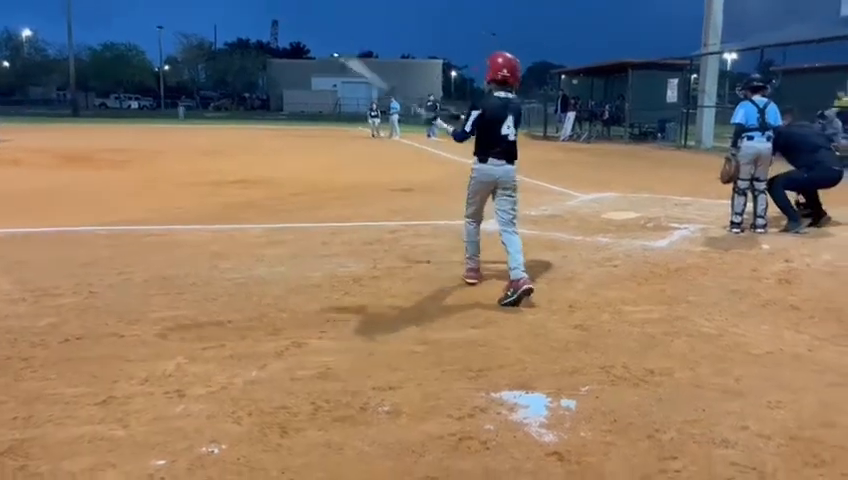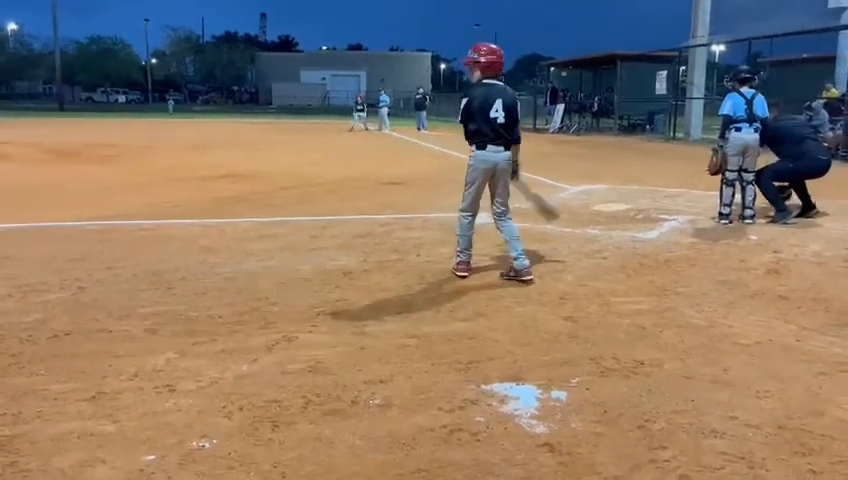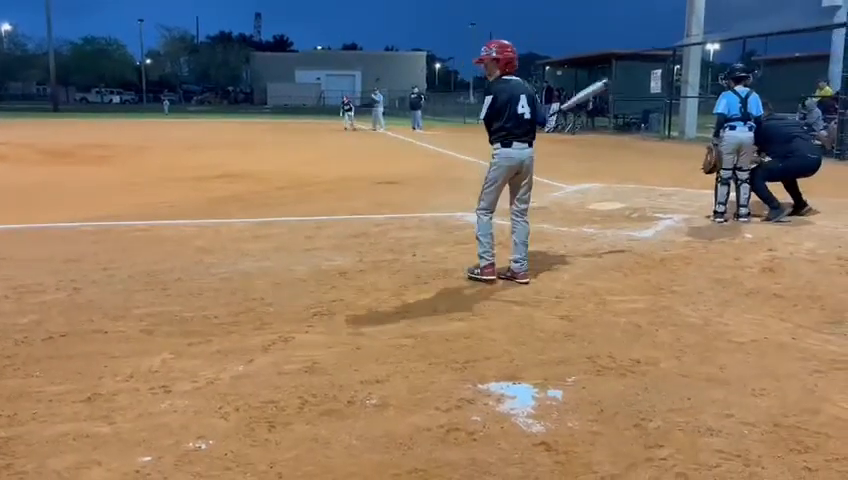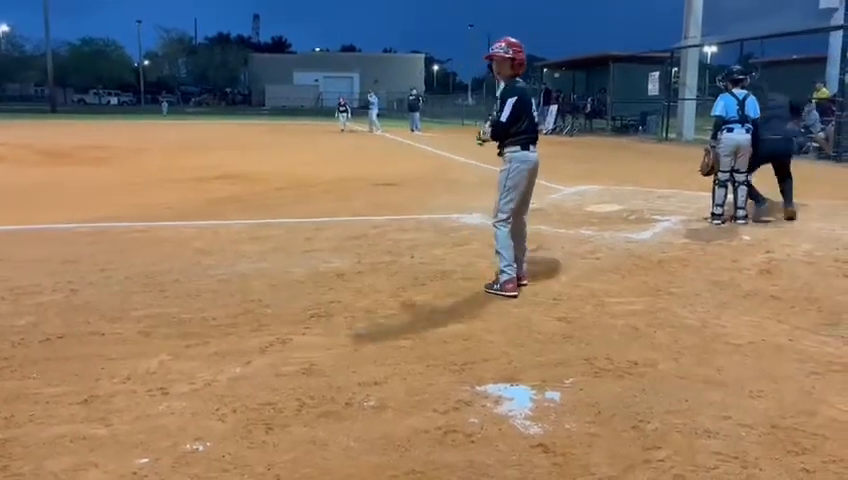
dt=0.4s
person 1, frame 1
left shoulder: (485, 104)
right shoulder: (515, 104)
left elbow: (461, 135)
left wrist: (440, 123)
right wrist: (461, 116)
left hip: (484, 168)
right hip: (508, 170)
left knee: (473, 220)
right knee: (508, 226)
left ankle: (473, 269)
right ankle: (519, 278)
person 1, frame 2
left shoulder: (471, 94)
right shoulder: (510, 95)
left elbow: (467, 129)
right elbow: (516, 132)
right wrist: (516, 162)
left hip: (481, 155)
right hip: (505, 156)
left knee: (468, 210)
right knee: (502, 212)
left ankle: (463, 261)
right ankle: (521, 265)
person 1, frame 3
left shoulder: (494, 89)
right shoulder: (526, 88)
left elbow: (488, 124)
right elbow: (541, 120)
left hip: (504, 153)
right hip: (527, 153)
left knee: (485, 209)
right knee: (520, 212)
left ankle: (486, 265)
right ankle: (519, 268)
person 1, frame 4
left shoulder: (511, 90)
right shoulder: (524, 90)
left elbow: (500, 130)
left wrist: (487, 134)
right wrist: (494, 128)
left hip: (516, 157)
right hip: (530, 155)
left knee: (502, 218)
right knee: (518, 216)
left ankle: (507, 280)
right ankle: (519, 271)
person 2, frame 1
left shoulder: (744, 105)
right shoulder: (771, 106)
left elbow: (739, 128)
left wrist: (733, 148)
right wrist: (773, 151)
left hip: (747, 144)
right hip: (766, 145)
left knee: (741, 184)
right knee: (761, 185)
left ankle: (736, 222)
right ankle: (760, 223)
person 2, frame 2
left shoulder: (732, 96)
right shoulder: (759, 97)
left elbow: (726, 120)
right elbow: (764, 121)
left wrist: (721, 139)
right wrist: (760, 142)
left hip: (735, 136)
right hip: (753, 136)
left knee: (729, 175)
right knee: (749, 176)
left ankle: (725, 213)
right ankle: (748, 213)
person 2, frame 3
left shoulder: (726, 95)
right shoulder: (753, 96)
left elbow: (721, 118)
right elbow: (758, 120)
left wrist: (715, 138)
right wrist: (755, 141)
left hip: (729, 134)
right hip: (748, 135)
left knee: (724, 173)
right knee: (744, 174)
left ankle: (720, 211)
right ankle: (743, 212)
person 2, frame 4
left shoulder: (724, 97)
right shoulder: (751, 98)
left elbow: (718, 121)
right elbow: (756, 123)
left wrist: (713, 140)
right wrist: (753, 142)
left hip: (727, 136)
right hip: (745, 137)
left knee: (722, 175)
right knee: (741, 176)
left ankle: (717, 213)
right ankle: (741, 214)
person 3, frame 1
left shoulder: (783, 132)
right shoulder: (810, 128)
left hip: (822, 171)
right hip: (836, 170)
left knee: (774, 184)
right knee: (803, 179)
left ankle: (795, 221)
right ankle: (819, 215)
person 3, frame 2
left shoulder: (769, 126)
right shoulder: (797, 120)
left hip: (810, 161)
right hip: (825, 160)
left knee: (762, 176)
right knee: (792, 171)
left ankle: (782, 211)
right ankle: (809, 207)
person 3, frame 3
left shoulder: (761, 125)
right shoulder: (790, 121)
left hip: (801, 159)
right hip: (815, 159)
left knee: (755, 176)
right knee: (784, 168)
left ankle: (776, 209)
right ankle: (801, 205)
person 3, frame 4
right shoulder: (783, 100)
left hip: (763, 143)
right hip: (785, 142)
right knee: (784, 175)
left ankle: (759, 201)
right ankle: (788, 205)
